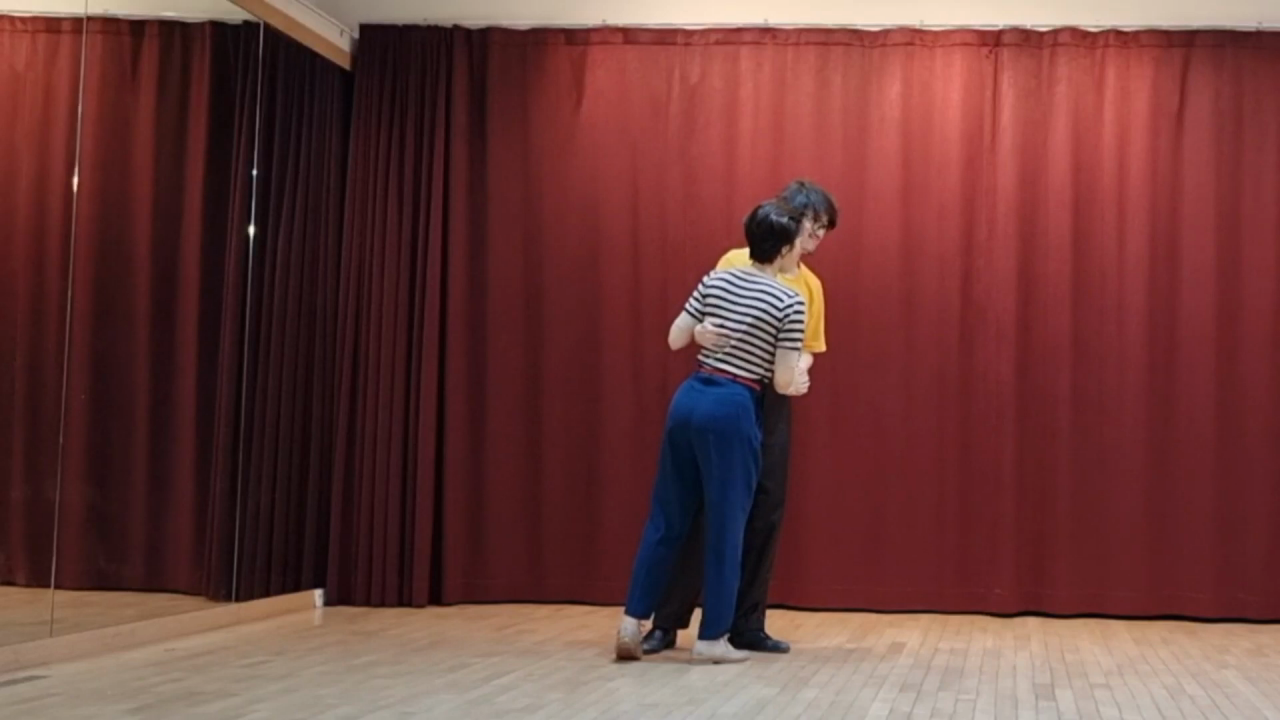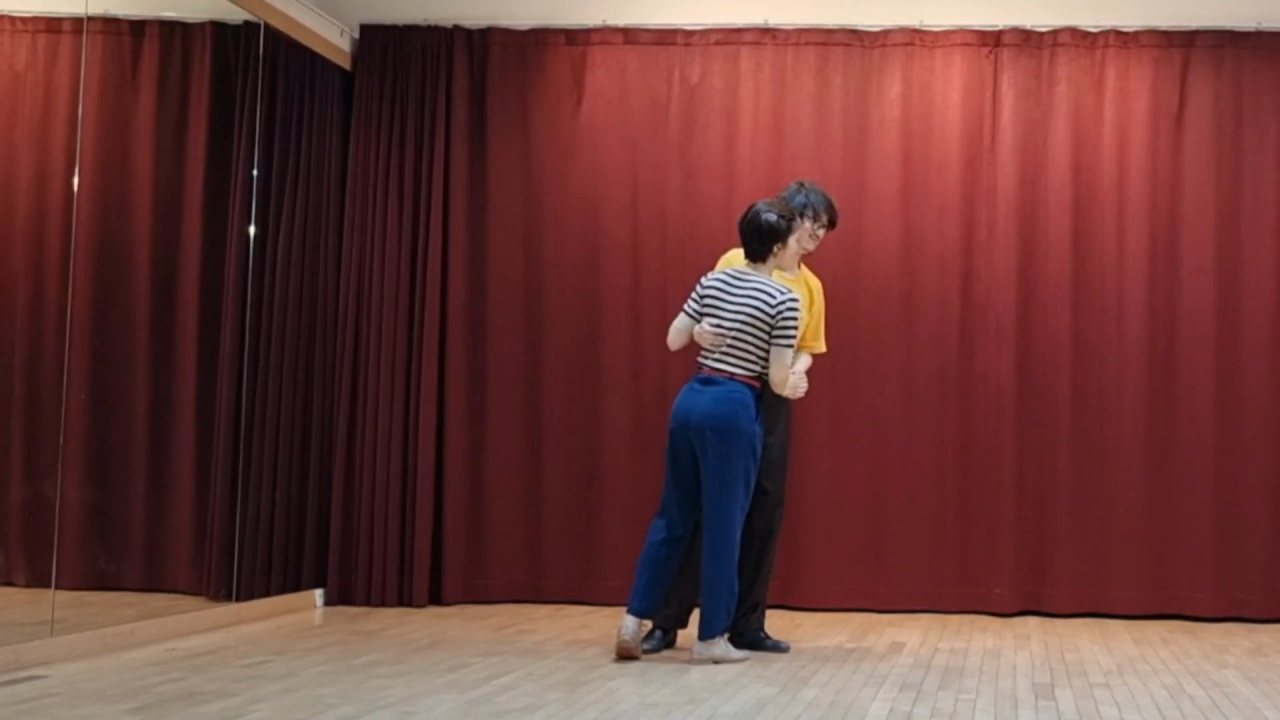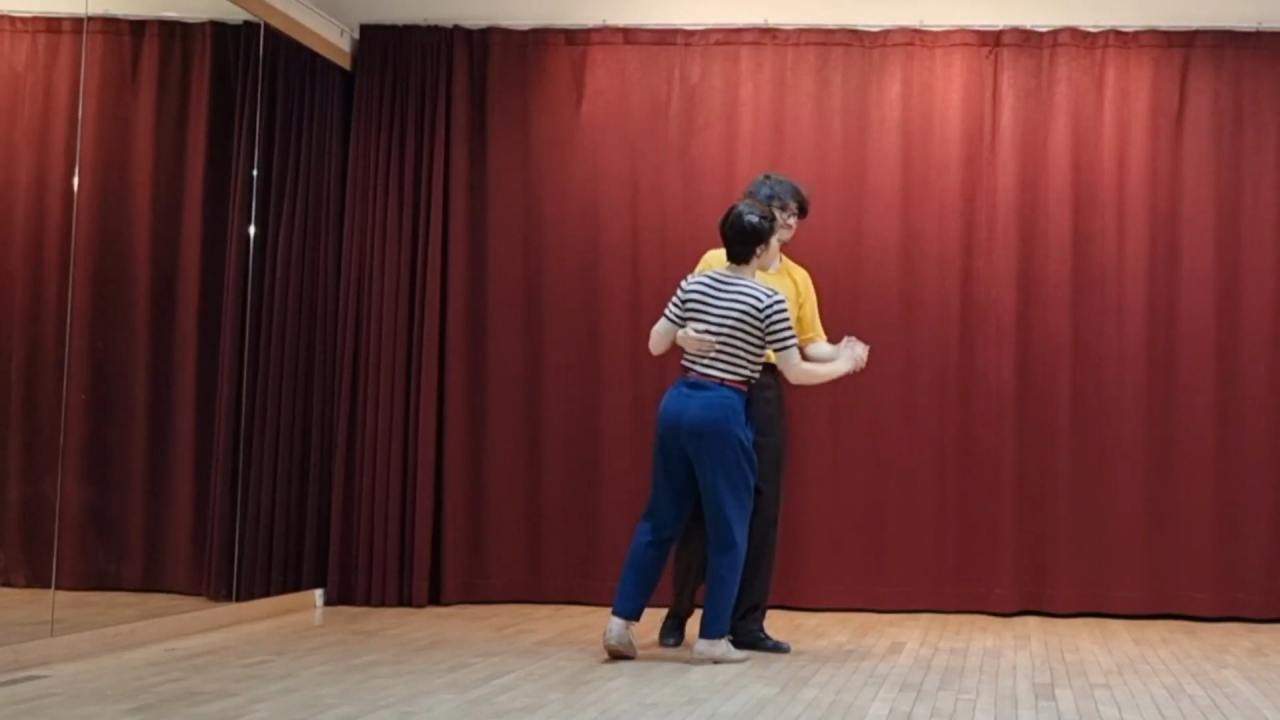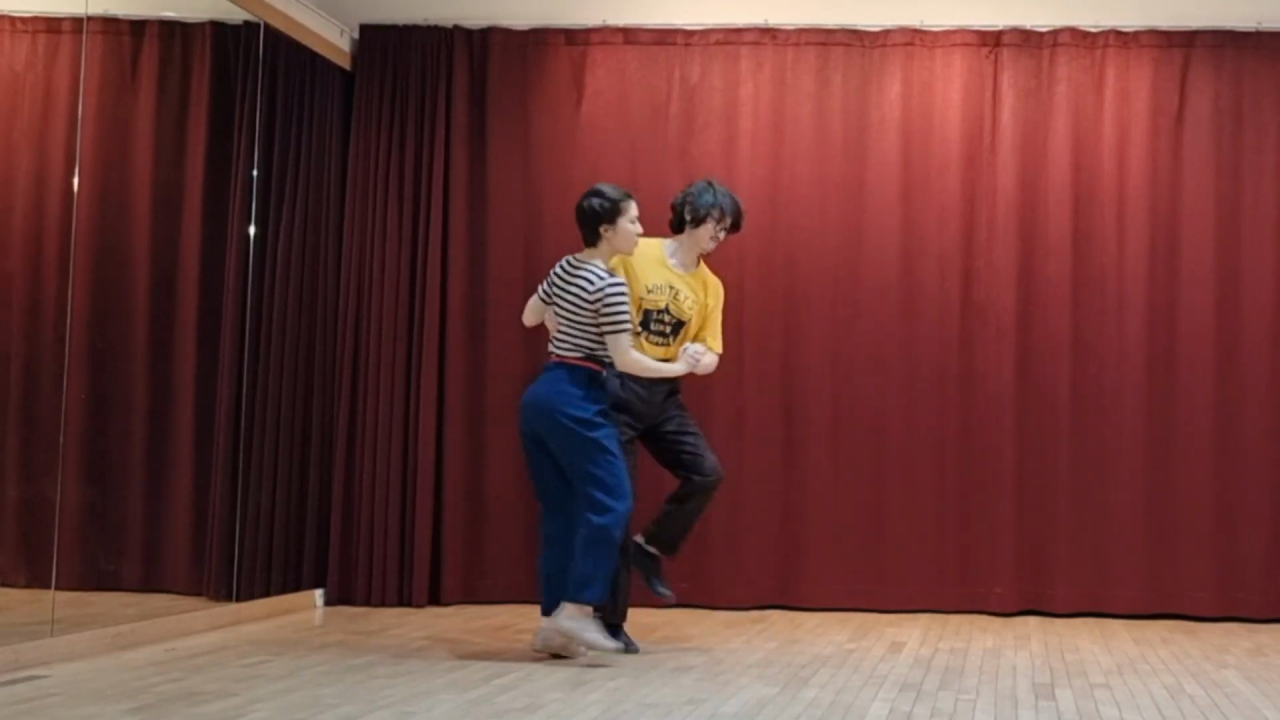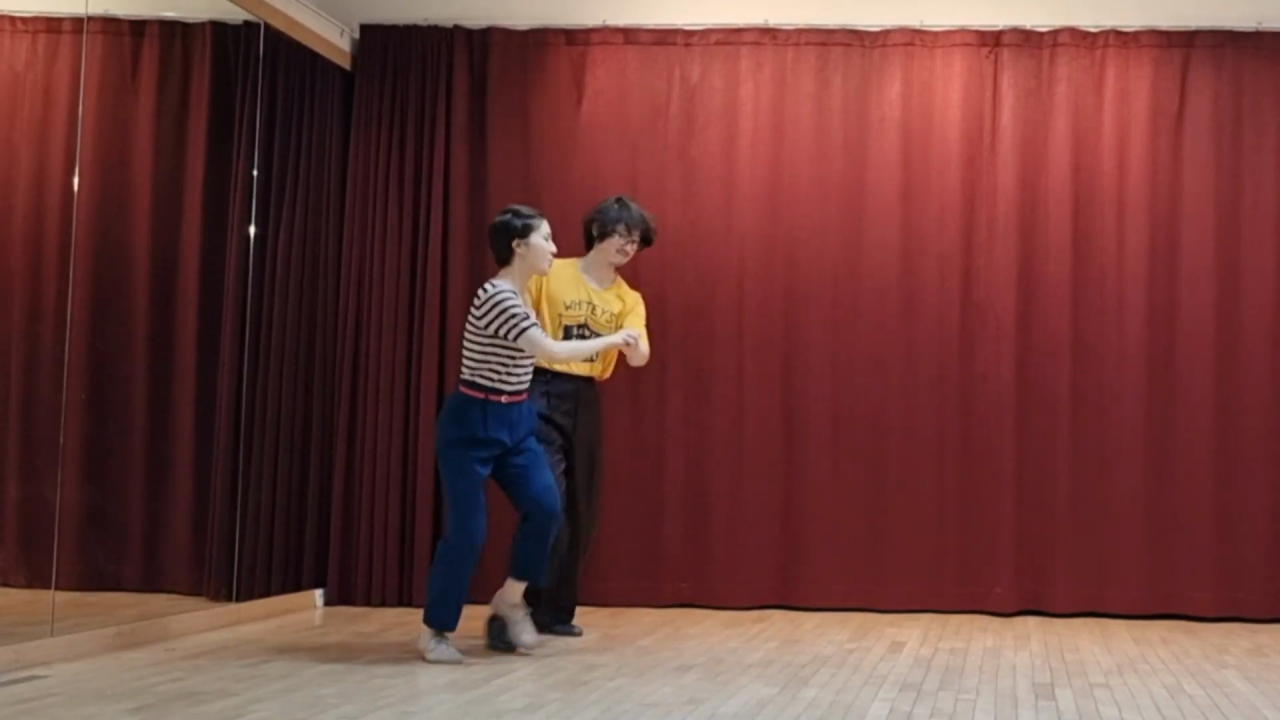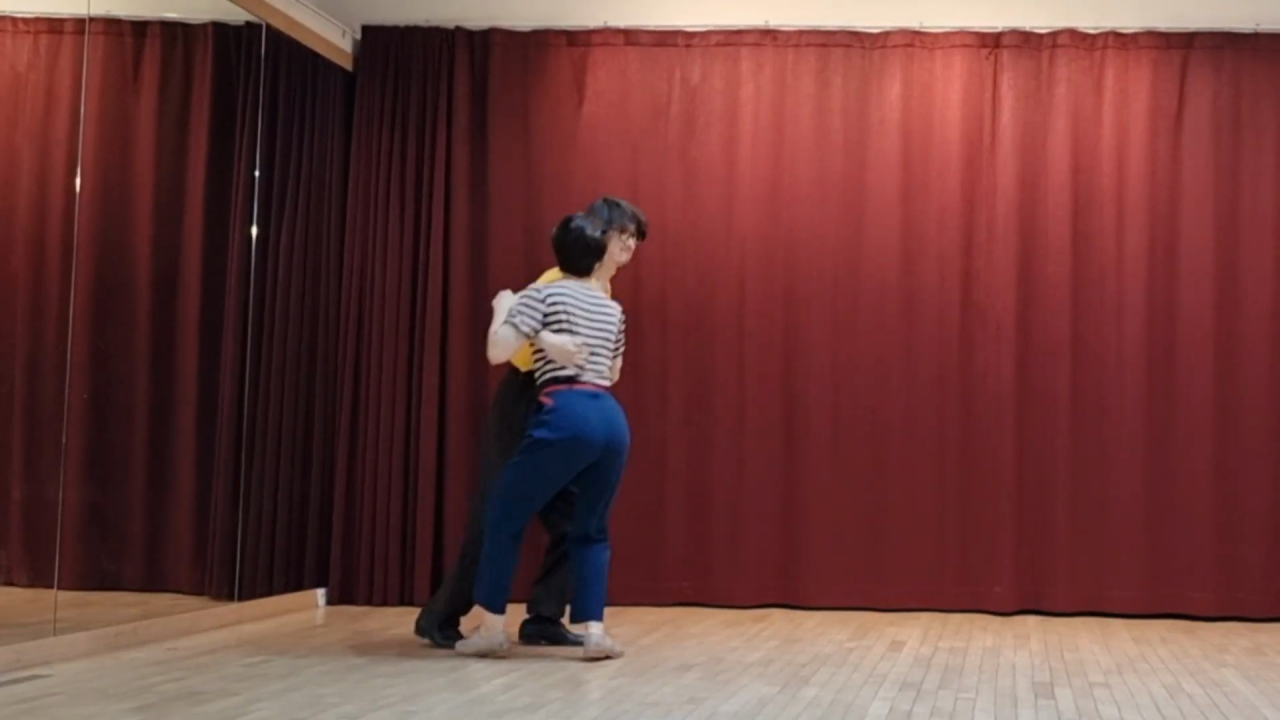
dt=0.7s
person 1, frame 1
left shoulder: (811, 286)
right shoulder: (737, 262)
left elbow: (807, 349)
right elbow: (700, 319)
left wrist: (798, 373)
right wrist: (701, 332)
left hip: (772, 405)
left knee: (765, 513)
left ankle: (747, 625)
right ankle: (667, 621)
person 1, frame 2
left shoulder: (811, 287)
right shoulder: (736, 262)
left elbow: (806, 349)
right elbow: (699, 318)
left wrist: (794, 373)
right wrist: (699, 331)
left hip: (771, 404)
left knee: (764, 512)
left ankle: (747, 624)
right ankle: (667, 621)
person 1, frame 3
left shoulder: (798, 279)
right shoulder: (717, 263)
left elbow: (813, 344)
left wrist: (843, 354)
right wrist: (683, 334)
left hip: (766, 395)
left knee: (762, 509)
right knee: (706, 504)
left ankle: (747, 624)
right ankle: (679, 612)
person 1, frame 4
left shoulder: (711, 286)
right shoulder: (633, 253)
left elbow: (710, 356)
left wrist: (701, 358)
right wrist: (555, 314)
left hip: (665, 391)
right hip: (617, 385)
left knee: (705, 472)
left ankle: (648, 546)
right ankle: (610, 621)
person 1, frame 5
left shoulder: (629, 301)
right shoulder: (549, 273)
left elbow: (640, 355)
left wrist: (635, 344)
left hip: (586, 403)
right hip: (540, 394)
left knee: (581, 514)
left ankle: (555, 610)
person 1, frame 6
left shoulder: (604, 292)
right shoulder: (563, 280)
right wrist: (545, 340)
right hip: (523, 404)
left knee: (574, 517)
left ankle: (543, 617)
right ankle: (439, 616)
person 2, frame 1
left shoulder: (715, 280)
right shoulder: (790, 303)
left elbow: (675, 339)
right elbow: (782, 381)
right wrist: (799, 384)
left hip: (688, 398)
right hip: (732, 410)
left knee: (668, 515)
right knee: (726, 522)
left ankle: (631, 623)
right ankle: (711, 637)
person 2, frame 2
left shoulder: (712, 281)
right shoulder: (783, 300)
left elbow: (674, 340)
right elbow: (777, 378)
right wrist: (794, 387)
left hip: (690, 399)
right hip: (733, 409)
left knee: (674, 514)
right knee: (724, 521)
left ankle: (633, 621)
right ankle: (710, 637)
person 2, frame 3
left shoulder: (693, 285)
right shoulder: (768, 303)
left elbow: (655, 344)
right elbow: (796, 372)
right wrist: (842, 364)
left hip: (677, 403)
right hip: (721, 412)
left knee: (660, 518)
right knee: (728, 525)
left ankle: (620, 624)
right ankle: (712, 638)
person 2, frame 4
left shoulder: (563, 267)
right shoulder: (610, 286)
left elbow: (530, 317)
right elbow: (625, 360)
right wrist: (680, 365)
left hip: (541, 395)
right hip: (573, 399)
left knee: (558, 512)
right knee: (610, 501)
left ankle: (553, 625)
right ankle: (574, 610)
person 2, frame 5
left shoulder: (512, 297)
right shoulder: (499, 299)
right elbow: (551, 353)
right wrist: (612, 339)
left hip: (512, 422)
right hip: (469, 424)
left knee: (546, 508)
right knee: (465, 532)
left ankle: (512, 596)
right ankle: (434, 629)
person 2, frame 6
left shoulder: (542, 296)
right shoulder: (613, 310)
left elbow: (499, 353)
left wrist: (501, 308)
left hip: (565, 417)
right hip: (611, 421)
left knee: (506, 519)
right knee: (590, 532)
left ankle: (492, 626)
right ankle: (594, 629)
